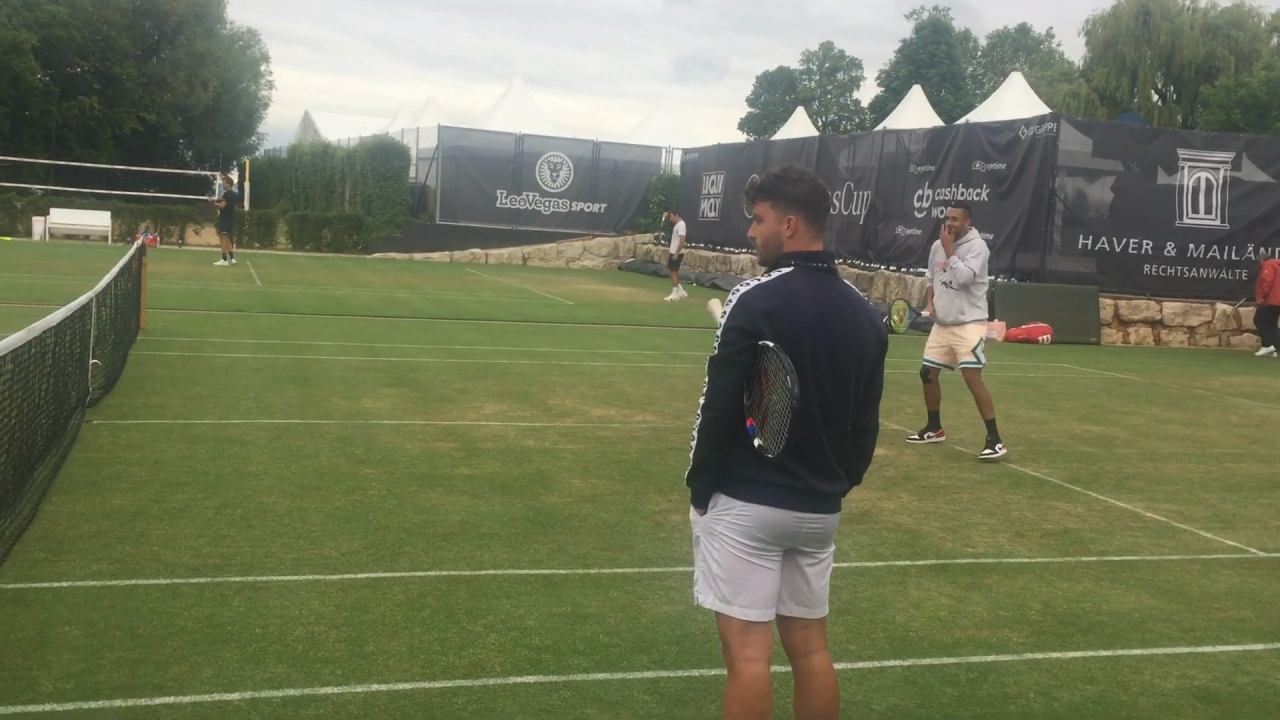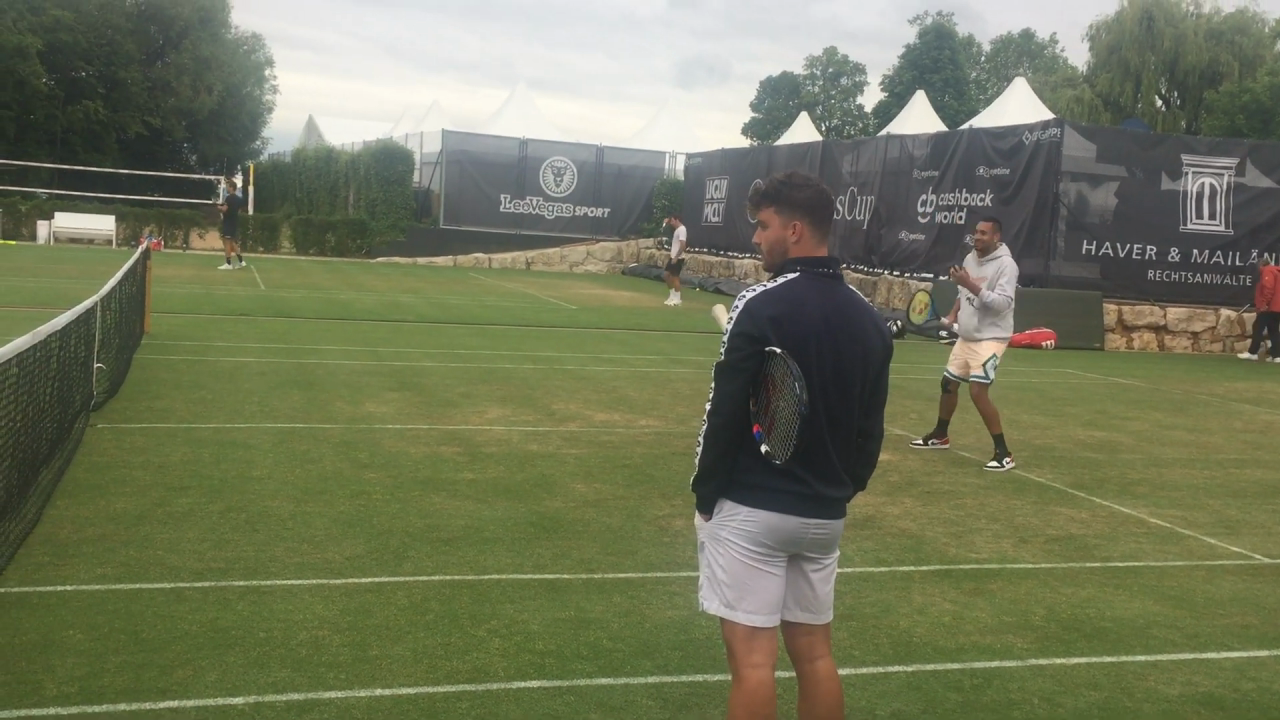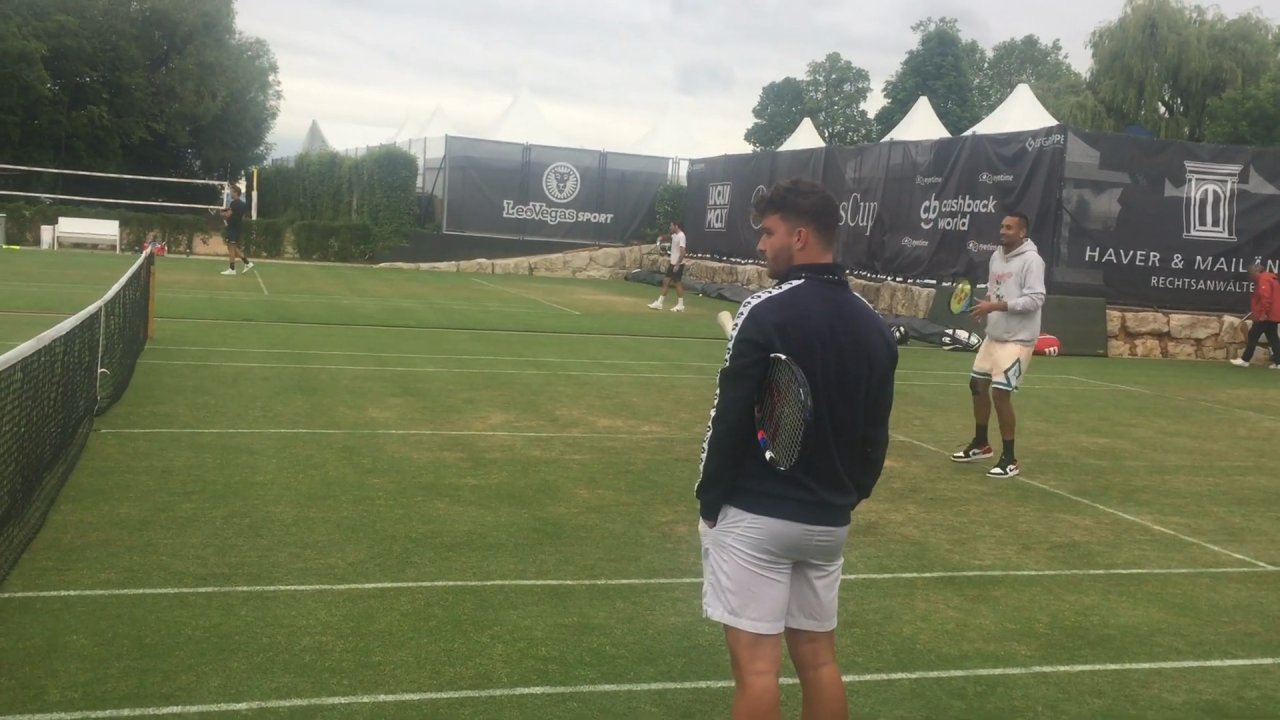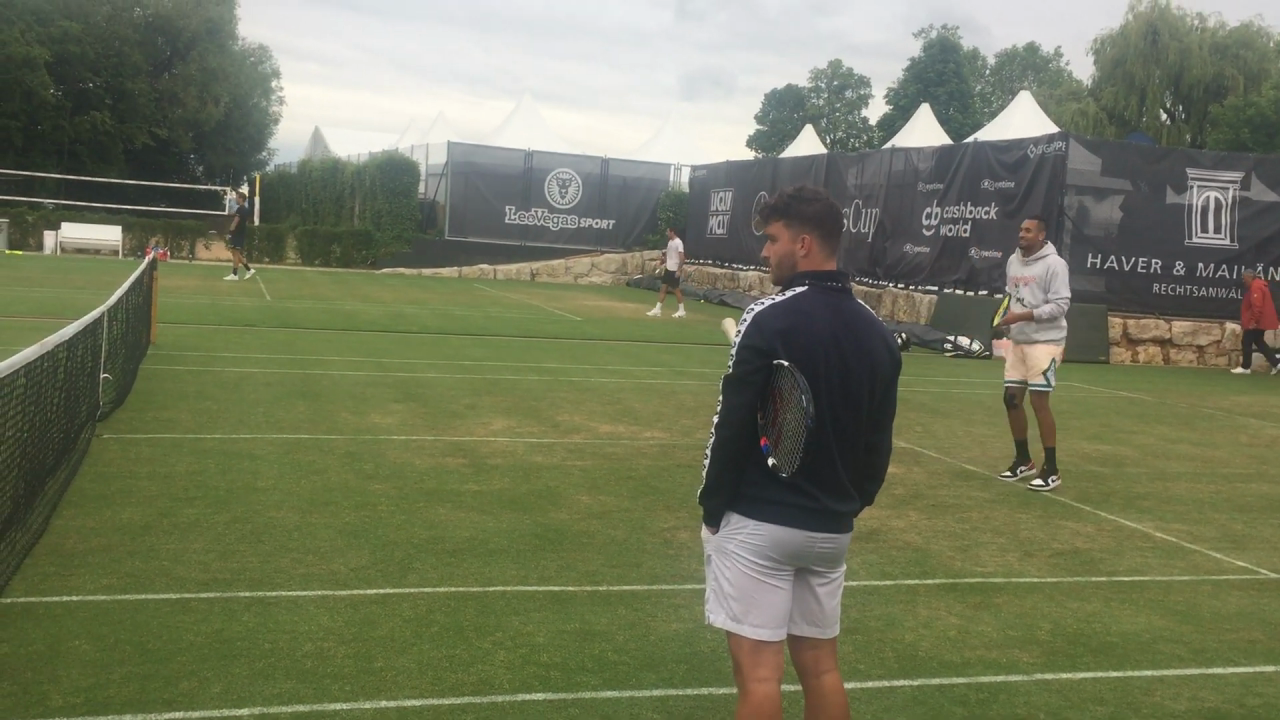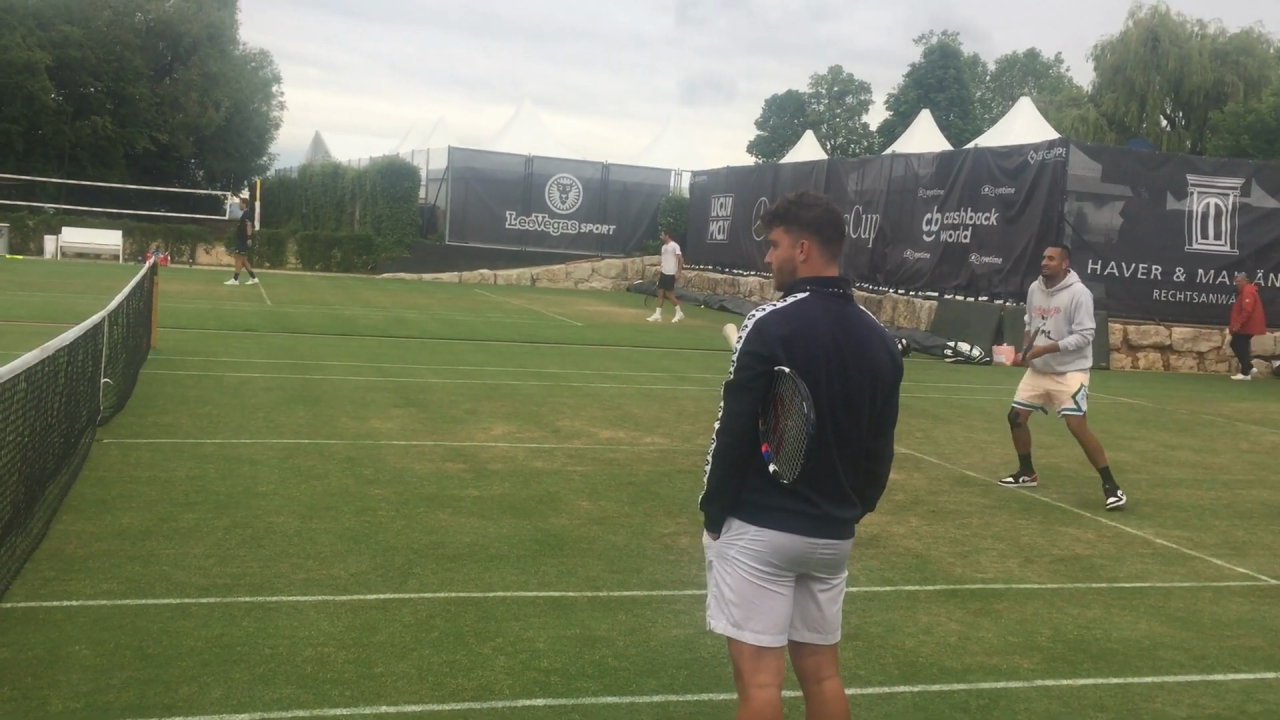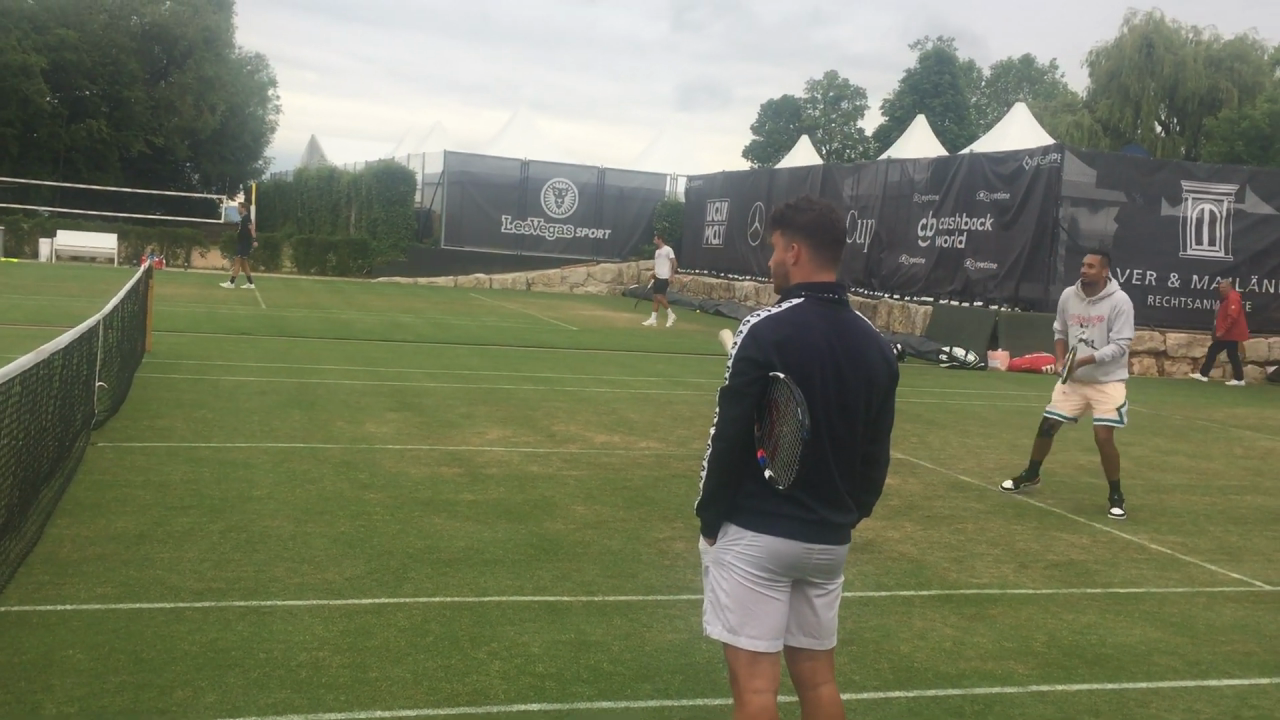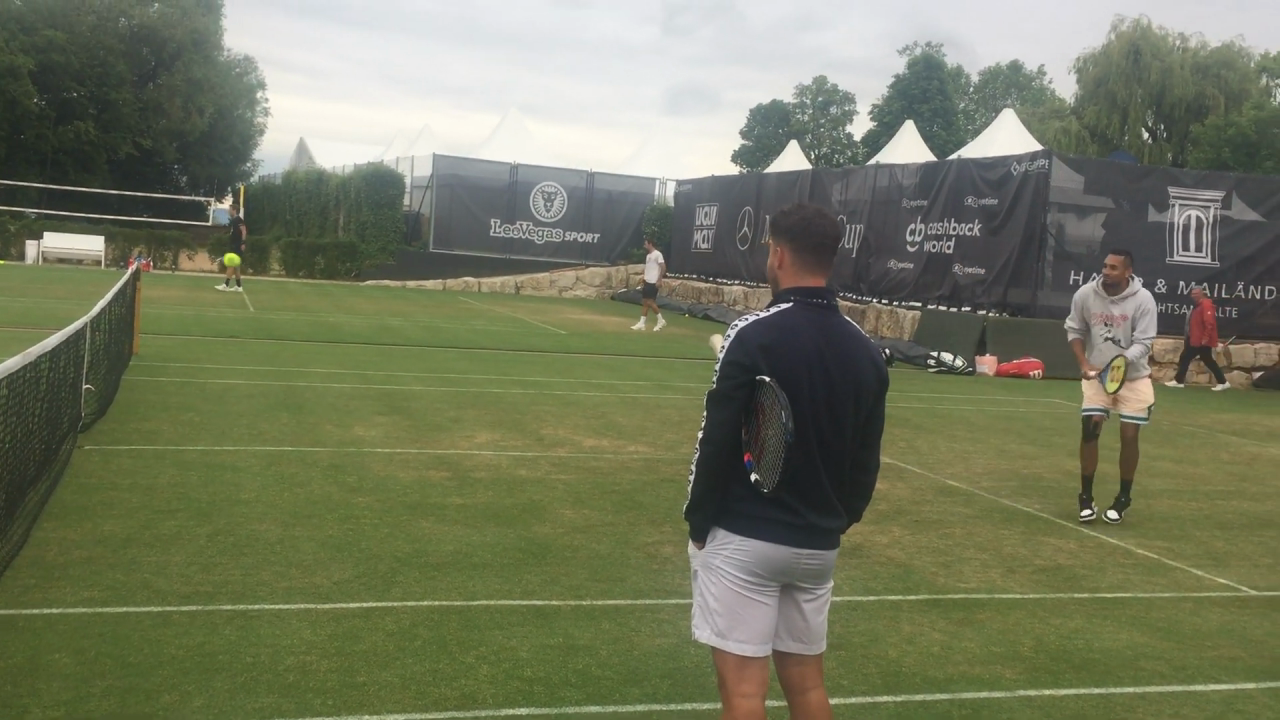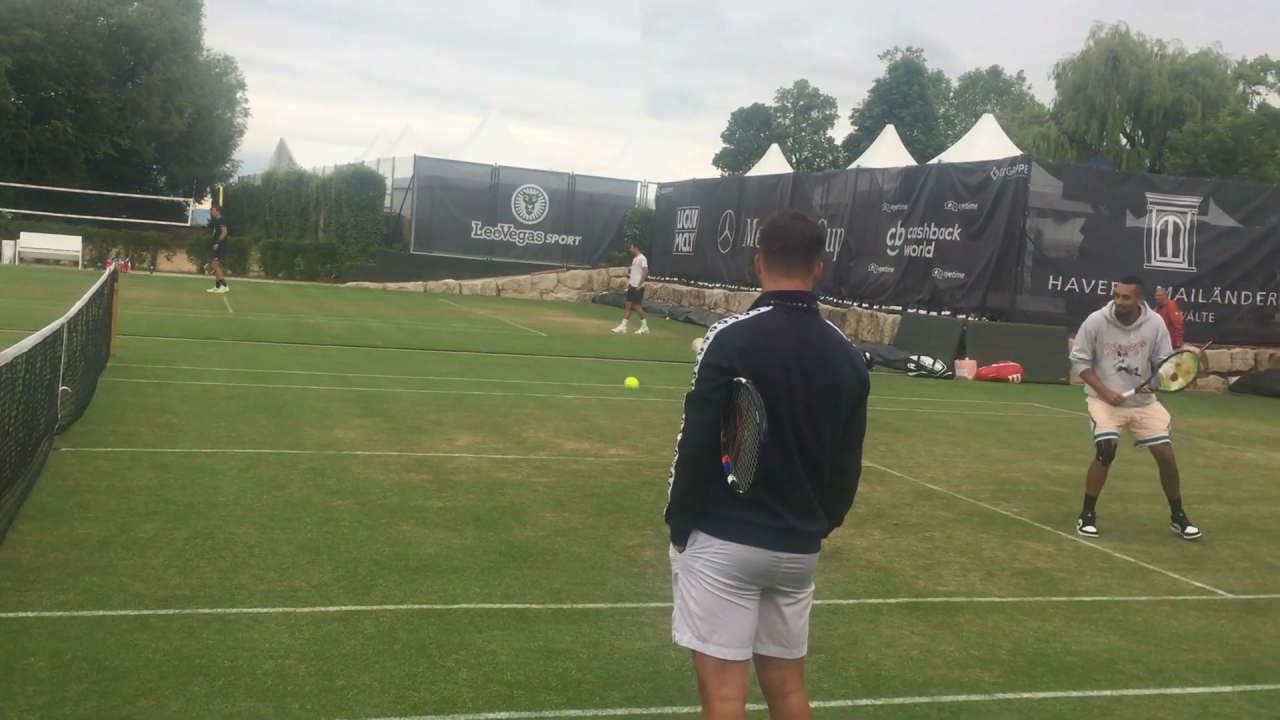
dt=0.2s
person 1, frame 1
left shoulder: (756, 300)
right shoulder: (864, 313)
left elbow: (719, 407)
right elbow: (866, 423)
left wrist: (700, 488)
left hip: (746, 504)
right hip: (819, 509)
left knee: (747, 651)
right knee: (810, 645)
person 1, frame 2
left shoulder: (762, 306)
right shoulder: (869, 319)
left elbow: (725, 413)
right elbow: (871, 428)
left wrist: (705, 493)
left hip: (750, 509)
right hip: (824, 515)
left knee: (752, 658)
right knee: (814, 651)
person 1, frame 3
left shoulder: (767, 312)
right shoulder: (874, 326)
left elbow: (730, 419)
right elbow: (875, 436)
left wrist: (710, 500)
left hip: (755, 515)
right hip: (828, 522)
left knee: (756, 664)
right knee: (818, 658)
person 1, frame 4
left shoulder: (770, 319)
right shoulder: (877, 333)
left elbow: (732, 426)
right elbow: (878, 443)
left wrist: (712, 506)
left hip: (758, 522)
right hip: (831, 528)
left knee: (758, 671)
right knee: (820, 664)
person 1, frame 5
left shoulder: (770, 325)
right shoulder: (879, 339)
left elbow: (734, 432)
right elbow: (880, 449)
left wrist: (713, 512)
left hip: (759, 529)
right hip: (832, 535)
left knee: (759, 677)
right knee: (821, 670)
person 1, frame 6
left shoulder: (765, 331)
right shoulder: (875, 346)
left elbow: (729, 437)
right elbow: (876, 455)
left wrist: (710, 518)
left hip: (755, 534)
right hip: (829, 540)
right knee: (817, 676)
person 1, frame 7
left shoulder: (754, 335)
right shoulder: (866, 351)
left elbow: (717, 441)
right elbow: (866, 461)
left wrist: (698, 523)
left hip: (744, 539)
right hip: (818, 546)
person 1, frame 8
left shoulder: (732, 338)
right shoulder: (848, 356)
left elbow: (696, 444)
right elbow: (848, 465)
left wrist: (679, 525)
left hip: (724, 542)
right hip: (798, 549)
person 2, frame 1
left shoulder: (978, 247)
right shoulder: (937, 246)
left elbow: (966, 277)
left wrist: (949, 251)
right wrist: (930, 303)
left hip: (970, 322)
right hip: (942, 324)
left knee: (972, 377)
right knee: (928, 373)
left ankle: (995, 439)
right ankle: (934, 428)
person 2, frame 2
left shoulder: (1006, 264)
right shoulder: (970, 259)
left elbow: (1003, 302)
left wrist: (970, 286)
right wrist: (953, 314)
left hip: (991, 338)
right hip: (965, 337)
left knee: (978, 391)
right knee: (948, 385)
left ankle: (1003, 453)
right ankle: (940, 435)
person 2, frame 3
left shoulder: (1031, 261)
right shoulder: (996, 258)
left elbow: (1034, 300)
left wrist: (997, 305)
right wrist: (983, 311)
left hip: (1016, 340)
right hip: (993, 337)
left knee: (1000, 395)
right knee: (976, 386)
left ankle: (1009, 459)
right ankle: (979, 443)
person 2, frame 4
left shoulder: (1054, 264)
right shoulder: (1013, 261)
left elbow: (1060, 305)
left wrist: (1023, 315)
right wrist: (1007, 318)
left hip: (1046, 341)
right hip: (1018, 342)
left knee: (1039, 401)
right knee: (1011, 399)
left ankle: (1051, 468)
right ankle: (1024, 460)
person 2, frame 5
left shoulder: (1079, 293)
right shoulder: (1035, 289)
left elbow: (1084, 336)
left wrist: (1047, 348)
right wrist: (1026, 350)
left hip: (1071, 372)
right hip: (1039, 369)
left knee: (1077, 426)
right knee: (1016, 417)
left ankle: (1111, 486)
right ankle: (1027, 473)
person 2, frame 6
left shoulder: (1120, 302)
right shoulder: (1068, 296)
left elbow: (1120, 346)
left wrist: (1084, 361)
right wrist: (1061, 360)
left hip: (1108, 381)
right hip: (1072, 379)
left knee: (1104, 438)
right knee: (1046, 428)
left ankle: (1116, 496)
right ankle: (1030, 475)
person 2, frame 7
left shoulder: (1143, 299)
right shoulder: (1085, 294)
left elbow: (1143, 343)
right elbow: (1074, 329)
right wrist: (1083, 363)
left hip: (1134, 377)
right hip: (1096, 374)
left knee: (1129, 436)
right knee: (1090, 429)
left ankle: (1124, 497)
right ankle: (1086, 496)
person 2, frame 8
left shoulder: (1155, 323)
right shoulder: (1095, 322)
left elbow: (1164, 360)
right elbow: (1080, 360)
left wrist: (1151, 380)
right wrist: (1104, 391)
left hip: (1143, 401)
right hip: (1105, 399)
left knee: (1166, 457)
right knee: (1105, 452)
left ankle: (1179, 517)
right ankle: (1087, 514)
